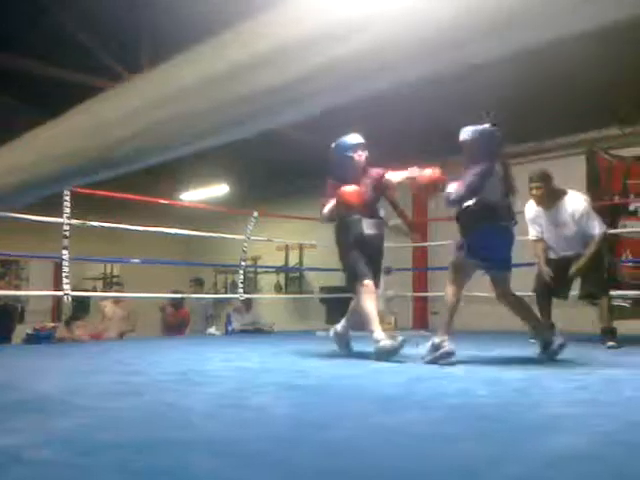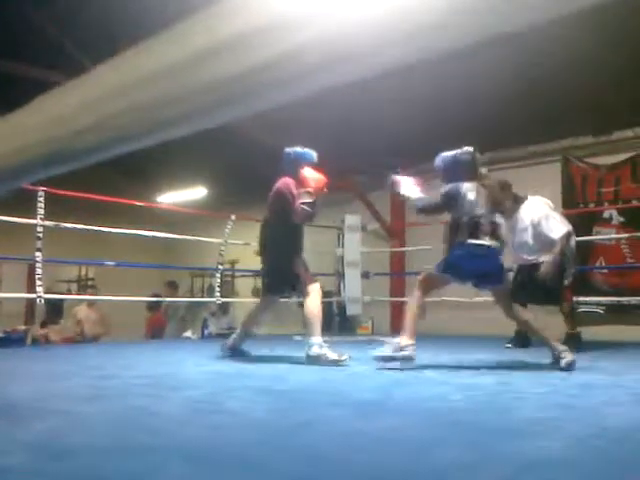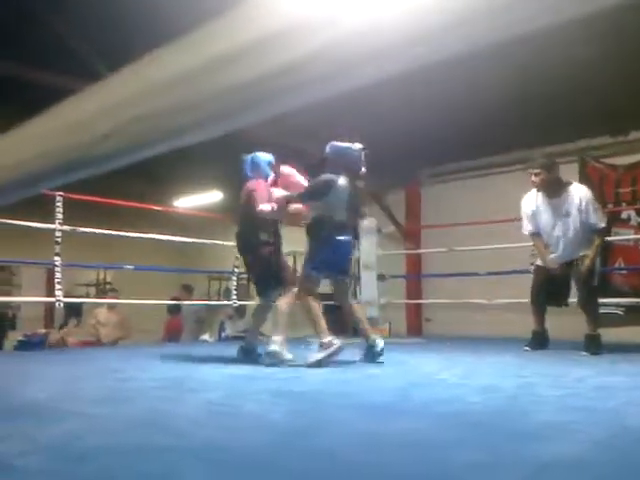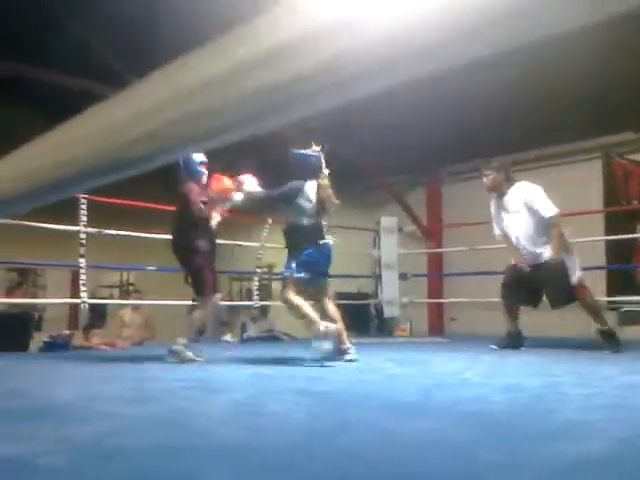
dt=0.7s
person 1, frame 1
left shoulder: (484, 169)
right shoulder: (496, 169)
left elbow: (458, 199)
left wrist: (452, 191)
left hip: (486, 232)
right hip: (500, 233)
left knee: (454, 281)
right knee: (504, 293)
left ankle: (442, 340)
right ankle: (548, 339)
person 1, frame 2
left shoulder: (453, 191)
right shoulder: (480, 190)
left elbow: (424, 206)
left wrist: (408, 190)
left hip: (463, 251)
right hip: (490, 253)
left knee: (420, 288)
right knee: (509, 309)
left ankle: (405, 343)
right ankle: (558, 350)
person 1, frame 3
left shoulder: (329, 180)
right shoulder: (351, 185)
left elbow: (302, 197)
left wrist: (281, 199)
left hip: (327, 243)
right hip: (344, 242)
left knee: (305, 292)
right knee: (342, 297)
left ankle: (327, 341)
right ankle: (372, 342)
person 1, frame 4
left shoulder: (297, 188)
right shoulder: (318, 188)
left elbow: (268, 200)
left wrist: (249, 189)
left hip: (305, 248)
right hip: (321, 246)
left knee: (289, 294)
right knee: (323, 298)
left ankle: (323, 327)
right ankle: (345, 346)
person 2, frame 1
left shoulder: (374, 175)
right shoulder: (335, 182)
left elbow: (392, 177)
right elbow: (326, 215)
left wrist: (420, 173)
right wrist: (337, 204)
left hip: (372, 239)
right hip: (350, 240)
left knee: (367, 291)
right knee: (366, 286)
left ankle: (341, 330)
right ankle: (381, 341)
person 2, frame 2
left shoulder: (289, 185)
right shoulder: (287, 184)
left elbow: (303, 217)
right elbow: (299, 216)
left wrist: (312, 197)
right wrist: (309, 193)
left hip: (278, 249)
right hip: (282, 249)
left knee: (269, 299)
right knee: (312, 289)
left ankle: (233, 342)
right ankle: (317, 347)
person 2, frame 3
left shoulder: (252, 187)
right shoulder: (257, 185)
right elbow: (262, 211)
right wrist: (280, 206)
left hip: (252, 247)
right hip: (261, 245)
left knee: (268, 297)
right knee: (287, 289)
left ankle: (248, 346)
right ankle: (275, 346)
person 2, frame 4
left shoulder: (200, 190)
right shoulder: (188, 189)
left elbow: (211, 221)
right elbow: (199, 215)
right wrist: (215, 199)
left hip: (199, 250)
right hip: (194, 251)
left knee: (208, 297)
right knee: (212, 300)
left ankle: (192, 336)
right ankle: (180, 346)
person 3, frame 1
left shoulder: (577, 203)
right shoulder: (531, 209)
left elbow: (599, 234)
right elbow: (537, 239)
left wrist: (582, 263)
right wrist: (542, 265)
left hip: (586, 252)
right hip: (556, 254)
left knee: (599, 287)
right knee: (541, 288)
left ankle: (607, 331)
person 3, frame 2
left shoulder: (537, 208)
left elbow: (565, 235)
left wrist: (551, 264)
left hip: (555, 254)
right hip: (528, 260)
left knee: (559, 291)
right knee: (516, 292)
right ankle: (521, 334)
person 3, frame 3
left shoulder: (581, 194)
right shoulder: (529, 200)
left elbow: (599, 229)
right elbow: (534, 234)
left wrist: (591, 258)
right wrist: (547, 260)
left hip: (580, 254)
right hip: (549, 257)
left knee: (587, 293)
right knee: (537, 294)
left ankle: (592, 336)
right ankle: (539, 336)
person 3, frame 4
left shoulder: (527, 191)
right shoulder: (495, 203)
left elbow: (554, 218)
right elbow: (505, 235)
left wrist: (556, 251)
right wrist: (516, 258)
left hip: (550, 253)
right hip: (525, 257)
left knee: (576, 289)
right knee: (508, 292)
left ankle: (607, 332)
right ankle: (513, 335)
